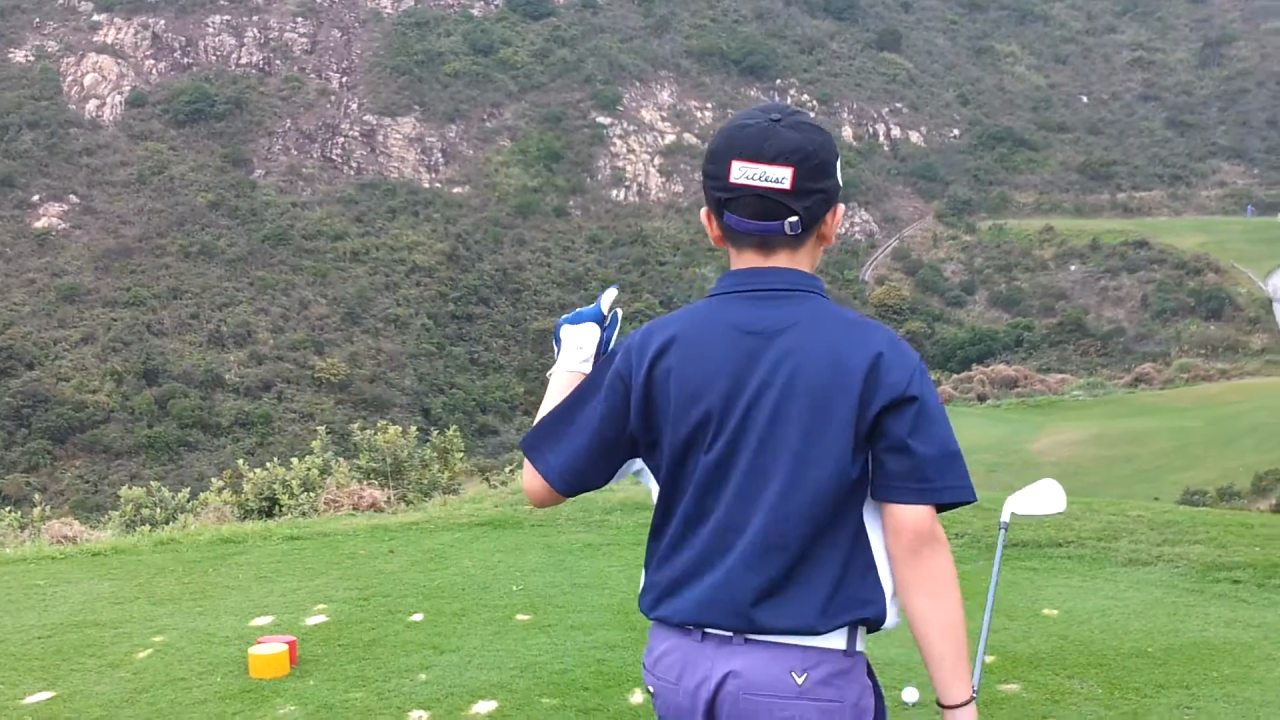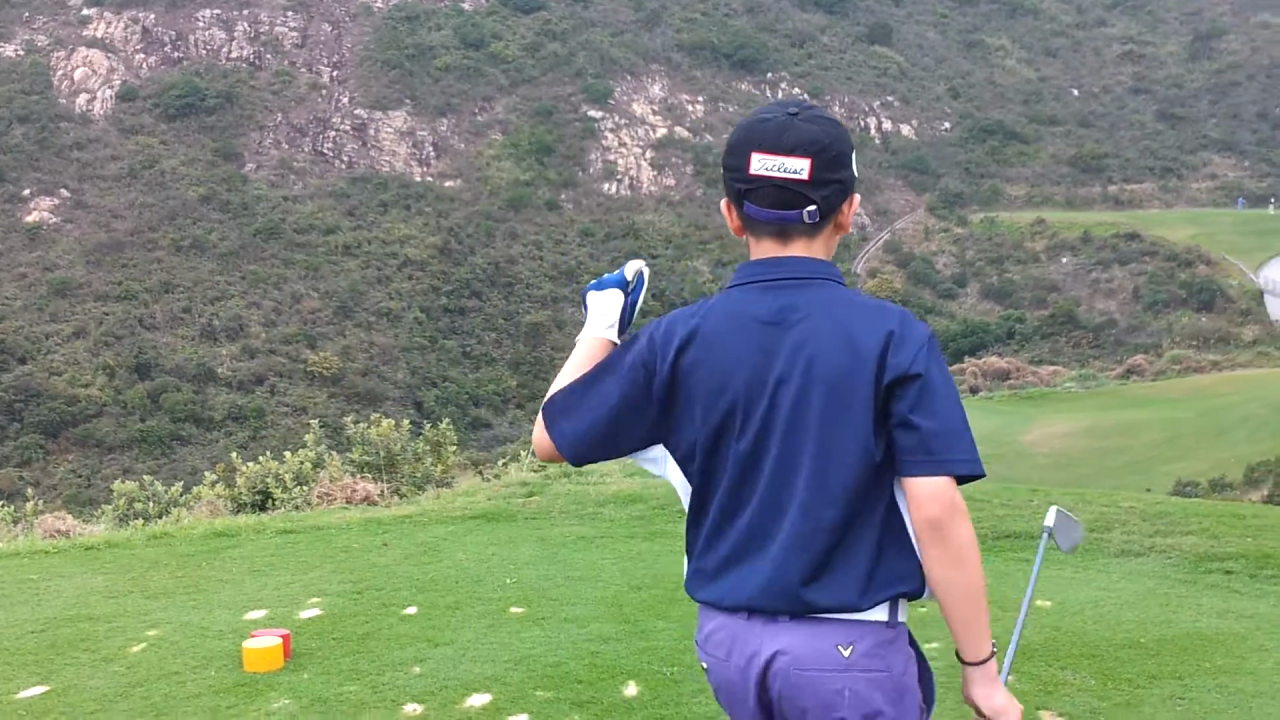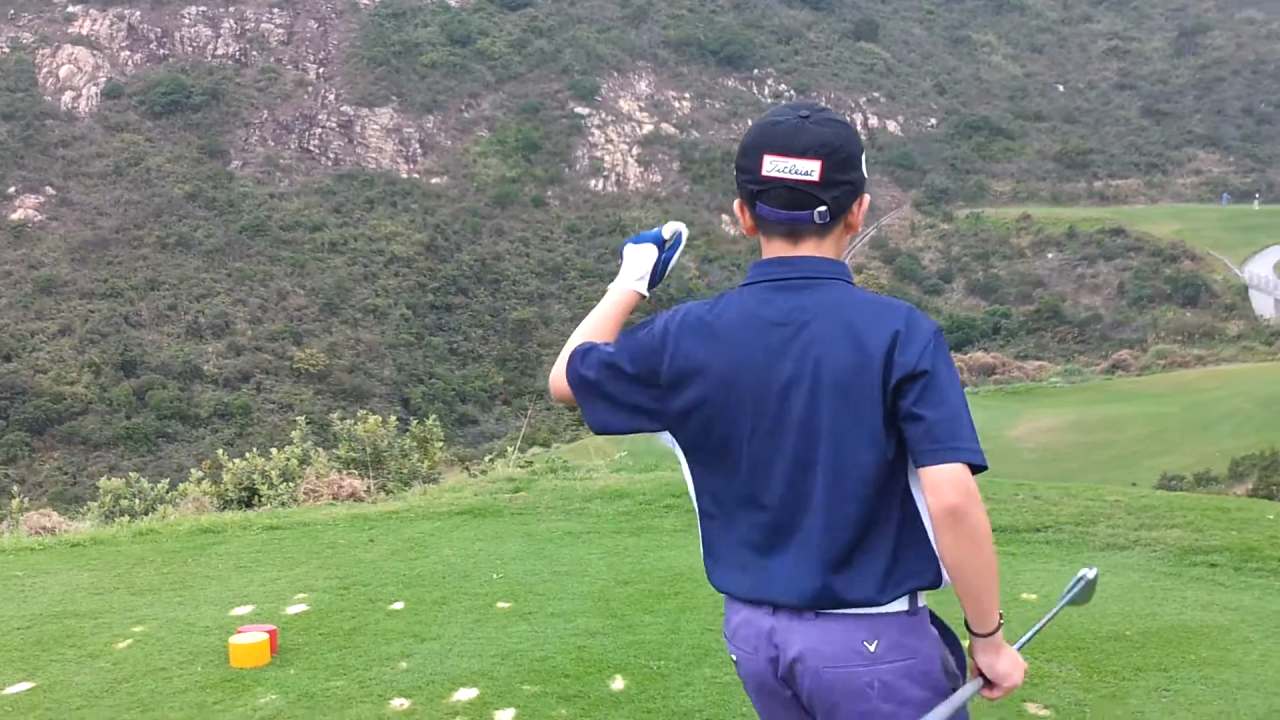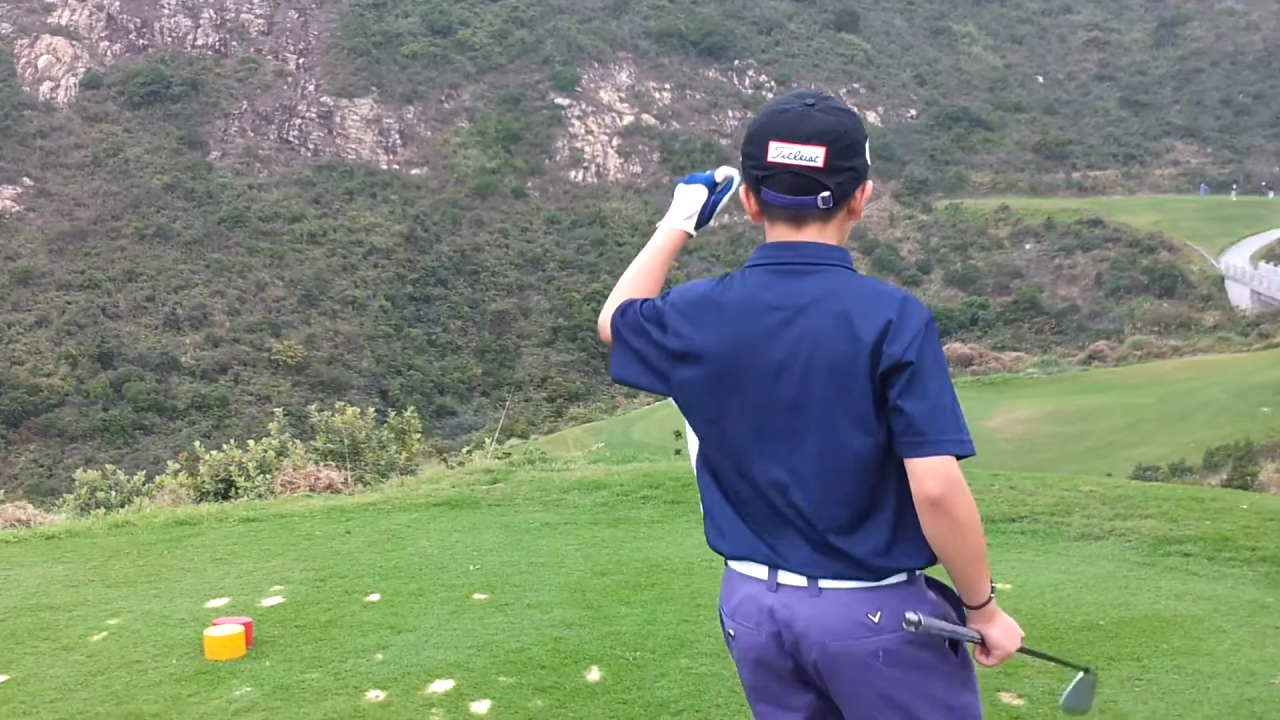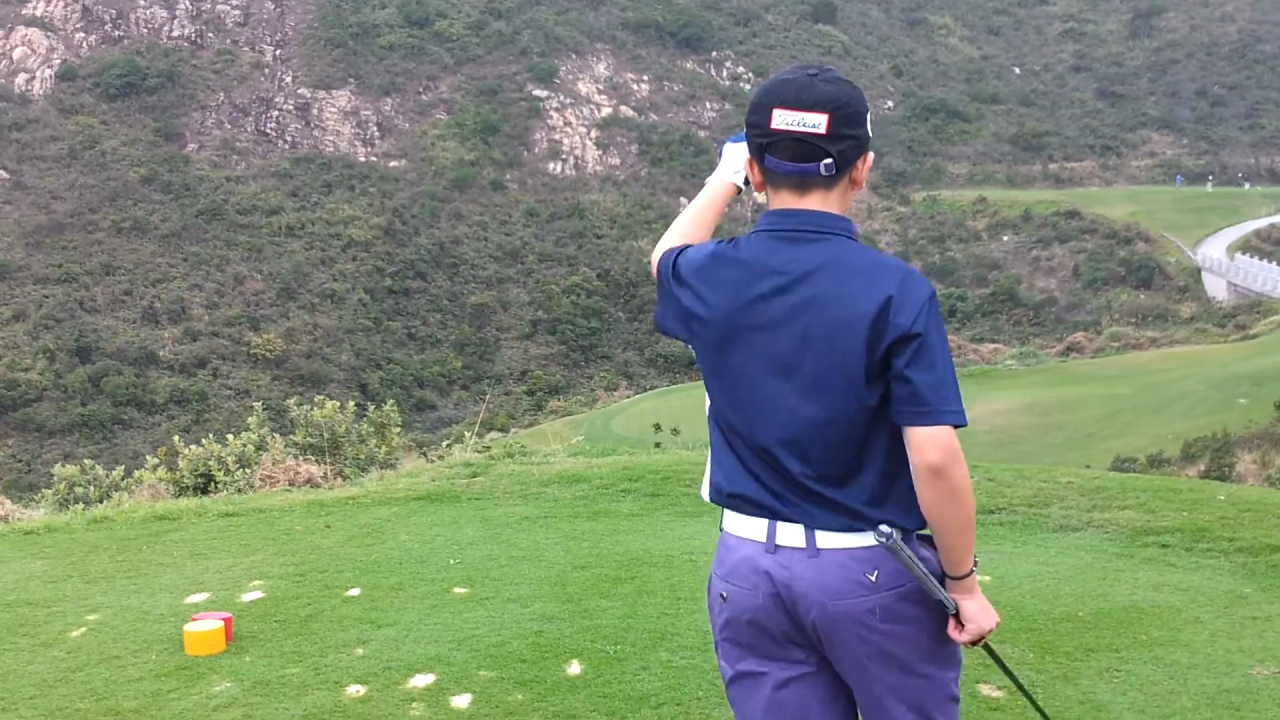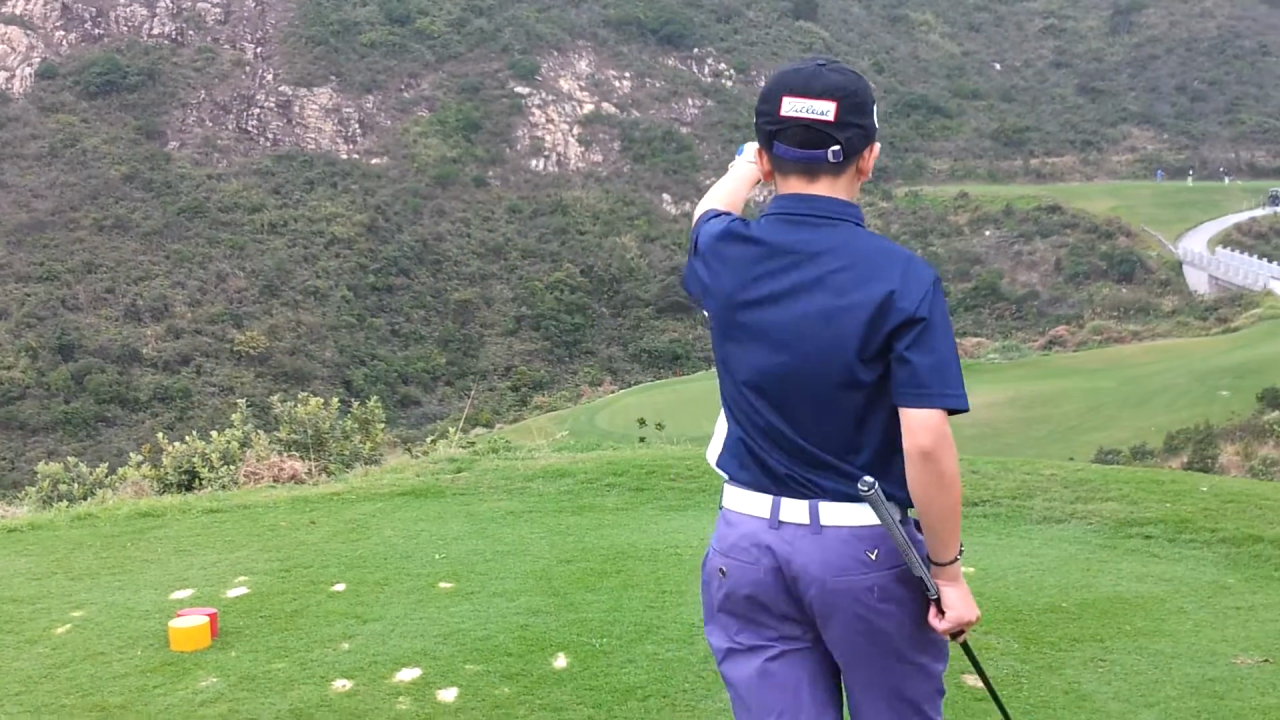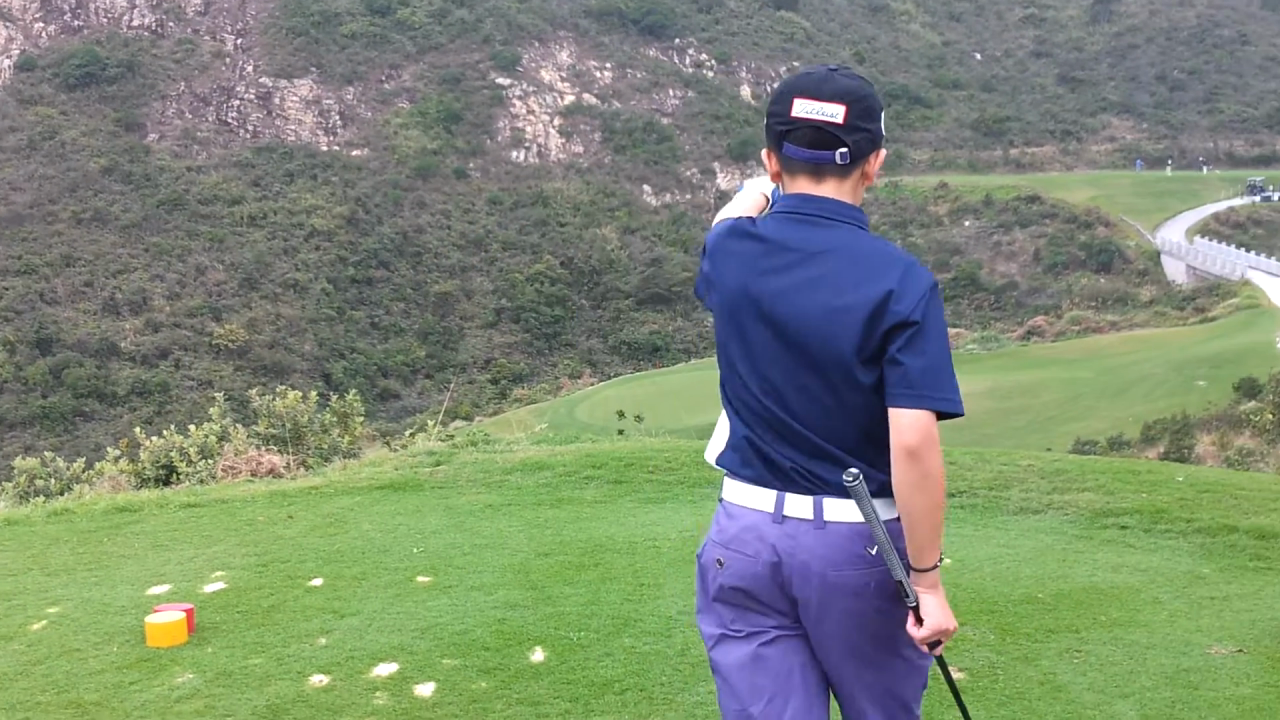
dt=0.1s
person 1, frame 1
left shoulder: (652, 349)
right shoulder: (877, 358)
left elbow: (540, 485)
right elbow: (915, 543)
left wrist: (571, 364)
left hip: (678, 661)
person 1, frame 2
left shoulder: (679, 341)
right shoulder: (893, 337)
left elbow: (550, 438)
right elbow: (935, 512)
left wrist: (600, 324)
right wrist: (979, 666)
left hip: (727, 640)
right hip: (848, 651)
person 1, frame 3
left shoulder: (691, 336)
right shoulder: (901, 334)
left elbow: (566, 378)
right elbow: (951, 500)
left wrist: (631, 279)
right wrist: (988, 634)
left hip: (753, 630)
right hip: (873, 641)
person 1, frame 4
left shoulder: (698, 315)
right shoulder: (892, 320)
left elbow: (617, 319)
right elbow: (937, 490)
left wrist: (676, 223)
right wrist: (980, 605)
left hip: (755, 604)
right hip: (873, 609)
person 1, frame 5
left shoulder: (710, 278)
right shoulder: (895, 291)
right elbow: (934, 461)
left wrist: (725, 173)
right wrist: (964, 583)
left hip: (746, 566)
right hip: (869, 570)
person 1, frame 6
left shoulder: (722, 255)
right shoulder: (902, 279)
right elbow: (926, 444)
left wrist: (746, 162)
right wrist: (948, 570)
left hip: (748, 542)
right hip: (865, 549)
person 1, frame 7
left shoulder: (730, 252)
right shoulder: (900, 282)
right elbow: (914, 444)
left wrist: (759, 187)
right wrist: (928, 579)
left hip: (745, 534)
right hip: (858, 545)
